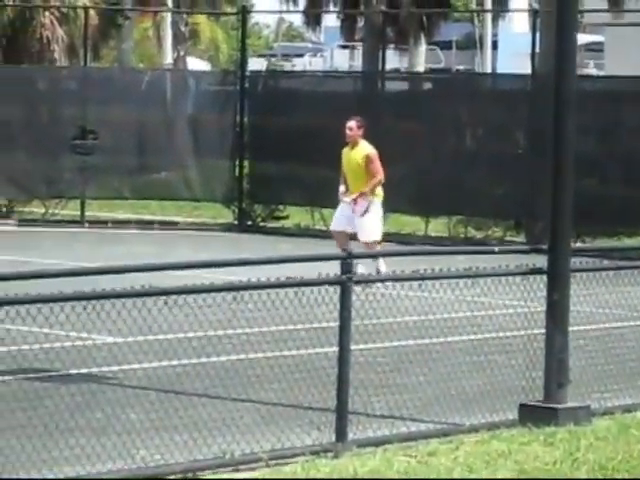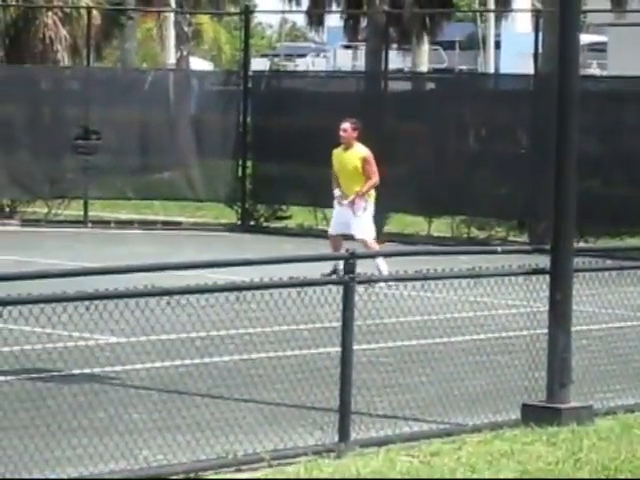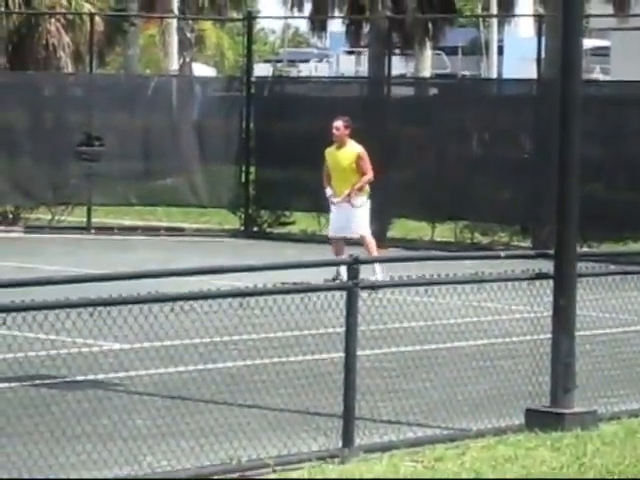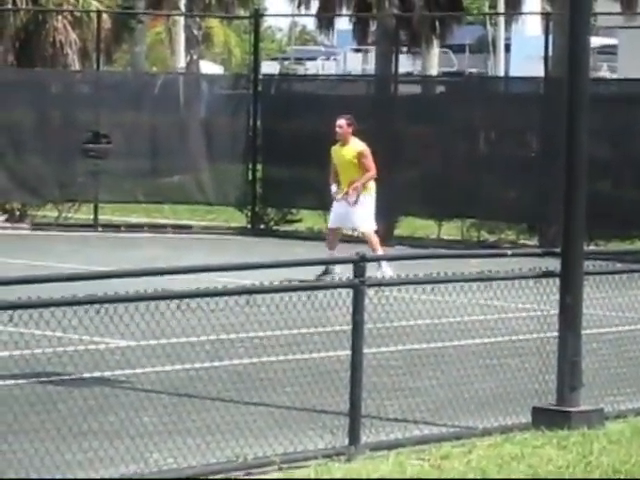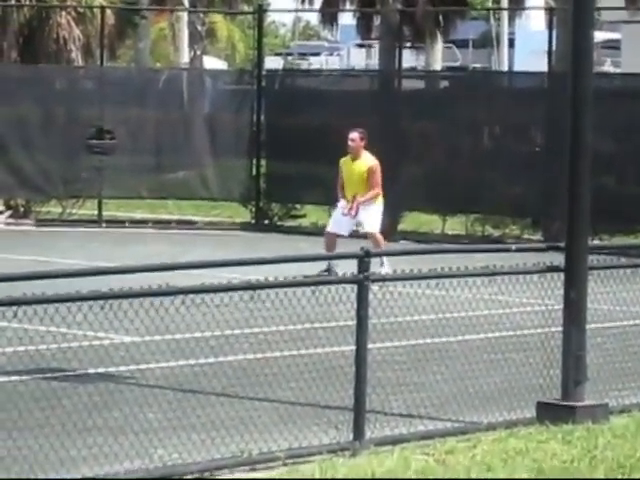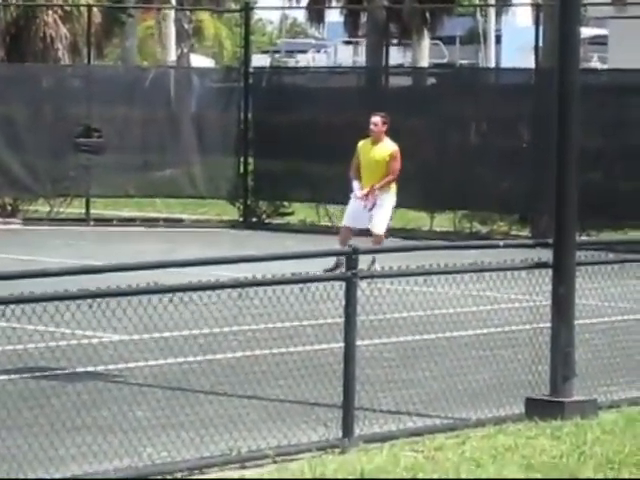
dt=0.2s
person 1, frame 1
left shoulder: (369, 152)
right shoulder: (345, 151)
left elbow: (379, 177)
left wrist: (361, 195)
right wrist: (342, 188)
left hip: (368, 200)
right hip: (350, 199)
left knee: (367, 239)
right knee: (337, 230)
left ankle: (382, 272)
person 1, frame 2
left shoulder: (363, 153)
right shoulder: (336, 153)
left elbow: (374, 178)
left wrist: (360, 194)
right wrist: (337, 192)
left hip: (360, 201)
right hip: (343, 201)
left knee: (365, 237)
right knee: (333, 234)
left ankle: (384, 272)
right ankle: (338, 268)
person 1, frame 3
left shoulder: (357, 151)
right shoulder: (329, 152)
left elbow: (369, 175)
right elbow: (326, 175)
left wrist: (355, 190)
right wrist: (328, 189)
left hip: (356, 199)
right hip: (338, 199)
left knee: (363, 233)
right knee: (335, 237)
left ankle: (377, 271)
right ankle: (341, 274)
person 1, frame 4
left shoulder: (360, 149)
right shoulder: (334, 150)
left elbow: (372, 172)
left wrist: (355, 186)
right wrist: (334, 186)
left hip: (363, 194)
right hip: (345, 195)
left knee: (365, 230)
right knee: (332, 229)
left ankle: (383, 266)
right ankle: (331, 268)
person 1, frame 5
left shoulder: (371, 163)
right shoulder: (344, 162)
left elbow: (376, 190)
right elbow: (341, 185)
left wrist: (358, 202)
right wrist: (343, 200)
left hip: (370, 205)
right hip: (349, 205)
left knee: (372, 232)
right knee: (330, 233)
left ankle: (384, 266)
right ankle: (331, 266)
person 1, frame 6
left shoulder: (392, 150)
right shoulder: (361, 145)
left elbow: (392, 176)
right elbow: (354, 169)
left wrist: (372, 190)
right wrist: (356, 186)
left hip: (383, 194)
right hip: (359, 193)
left knee: (377, 231)
right knee: (346, 227)
left ankle: (374, 263)
right ankle: (340, 260)
